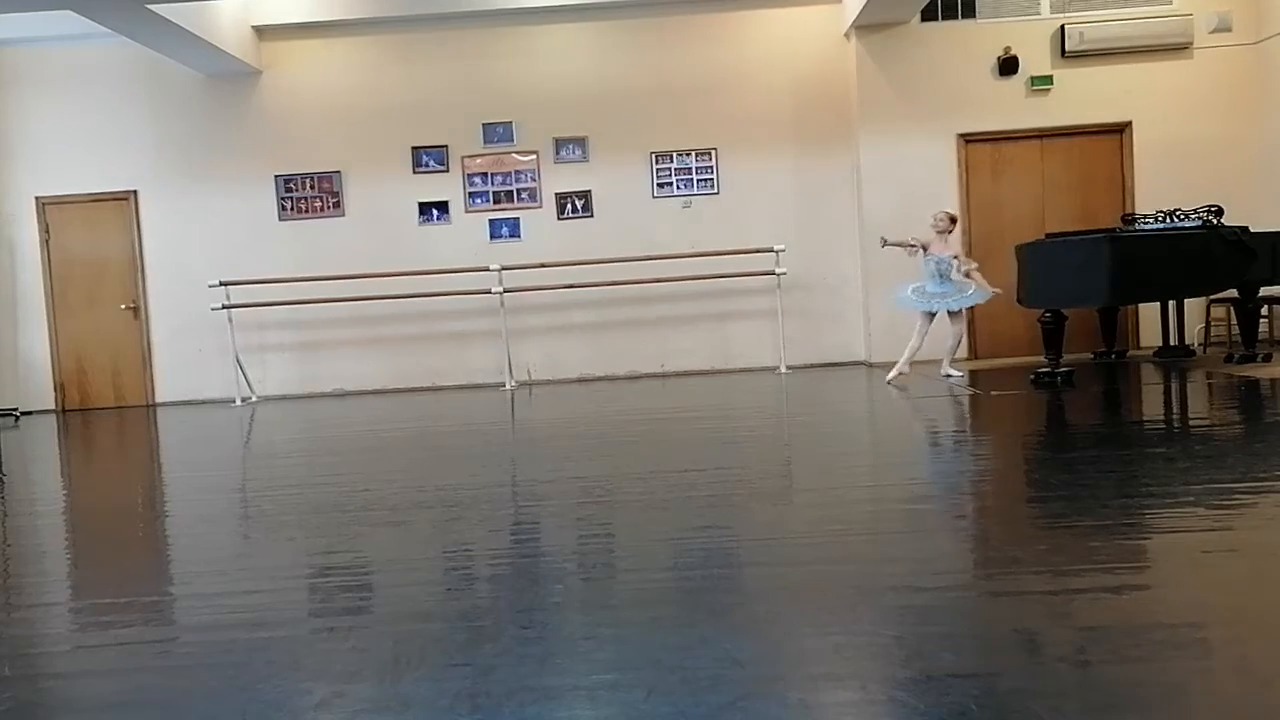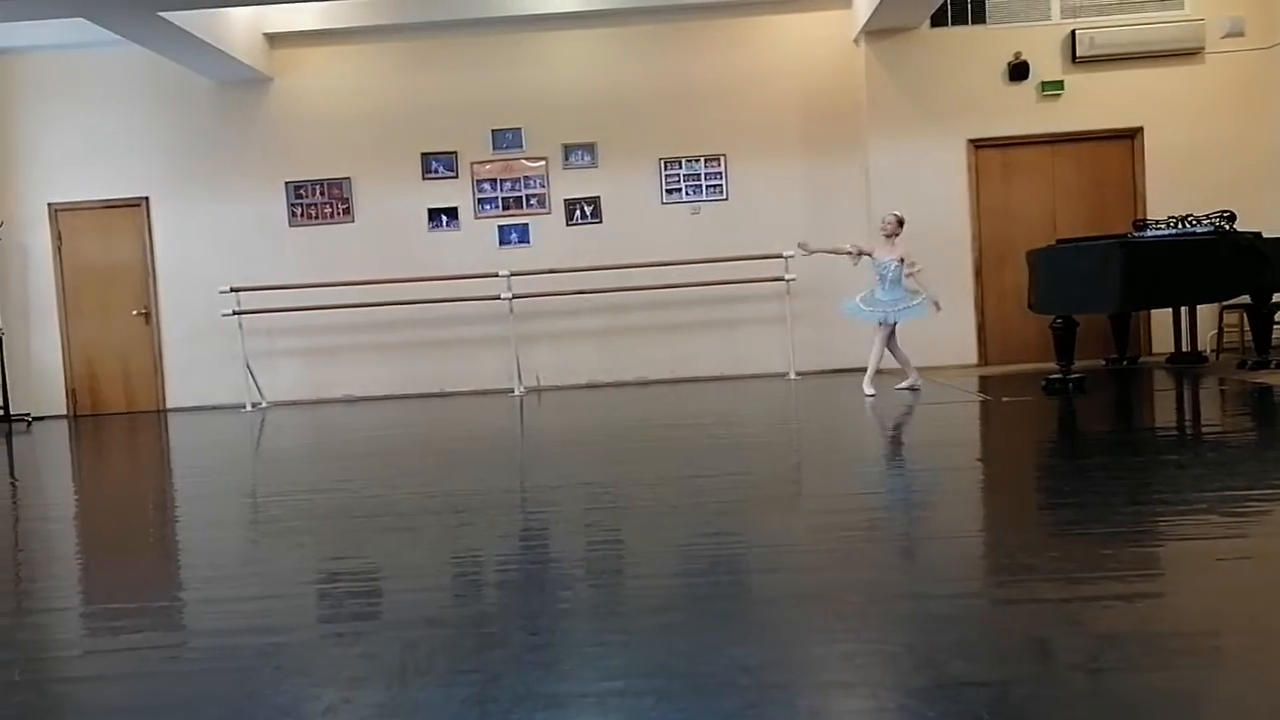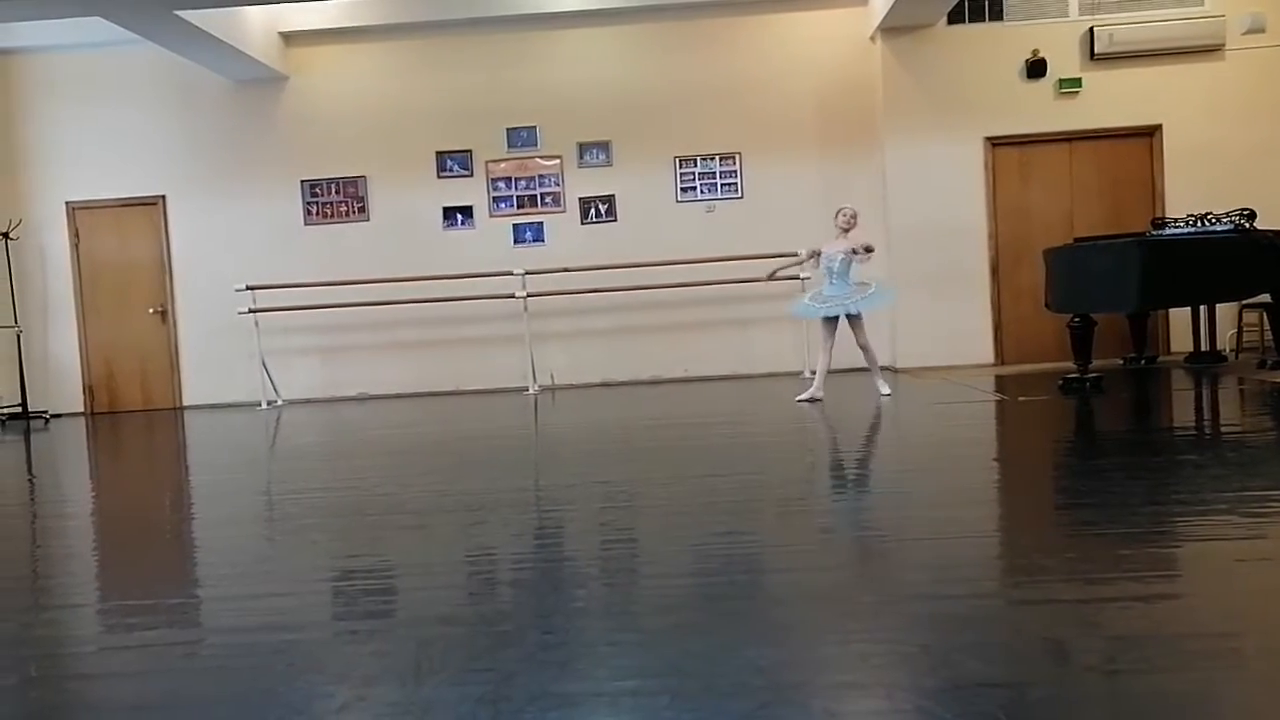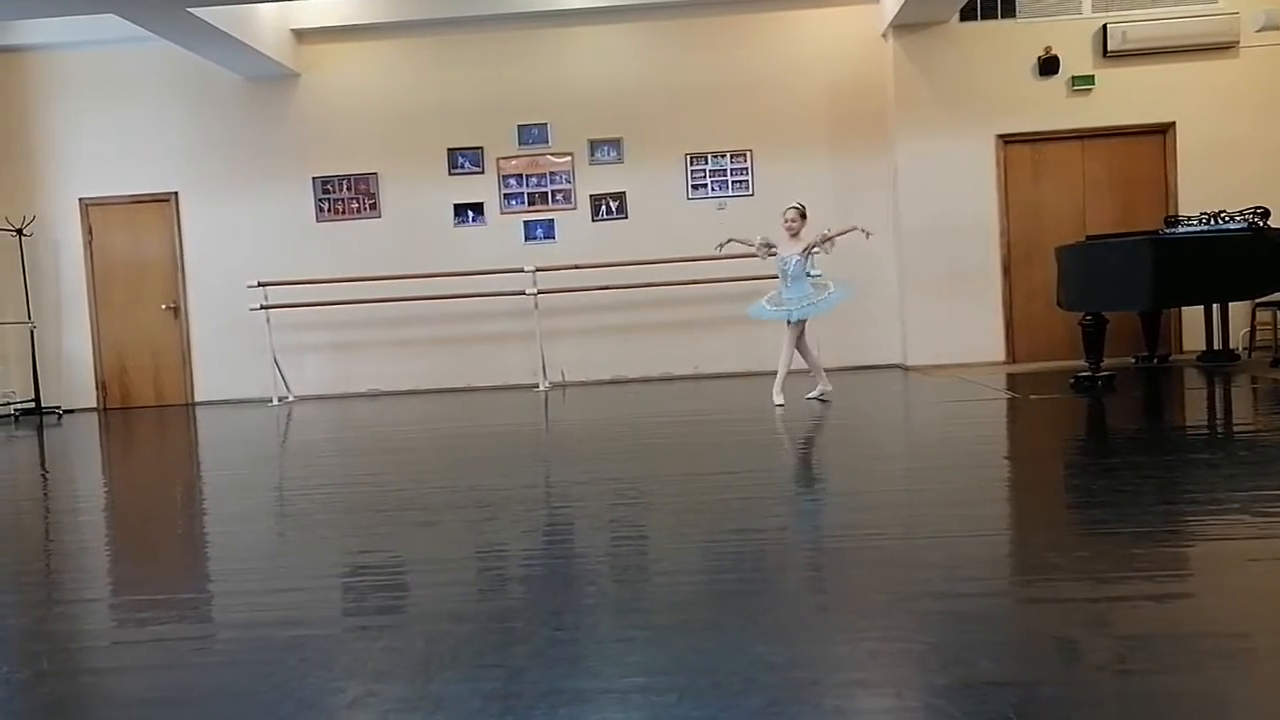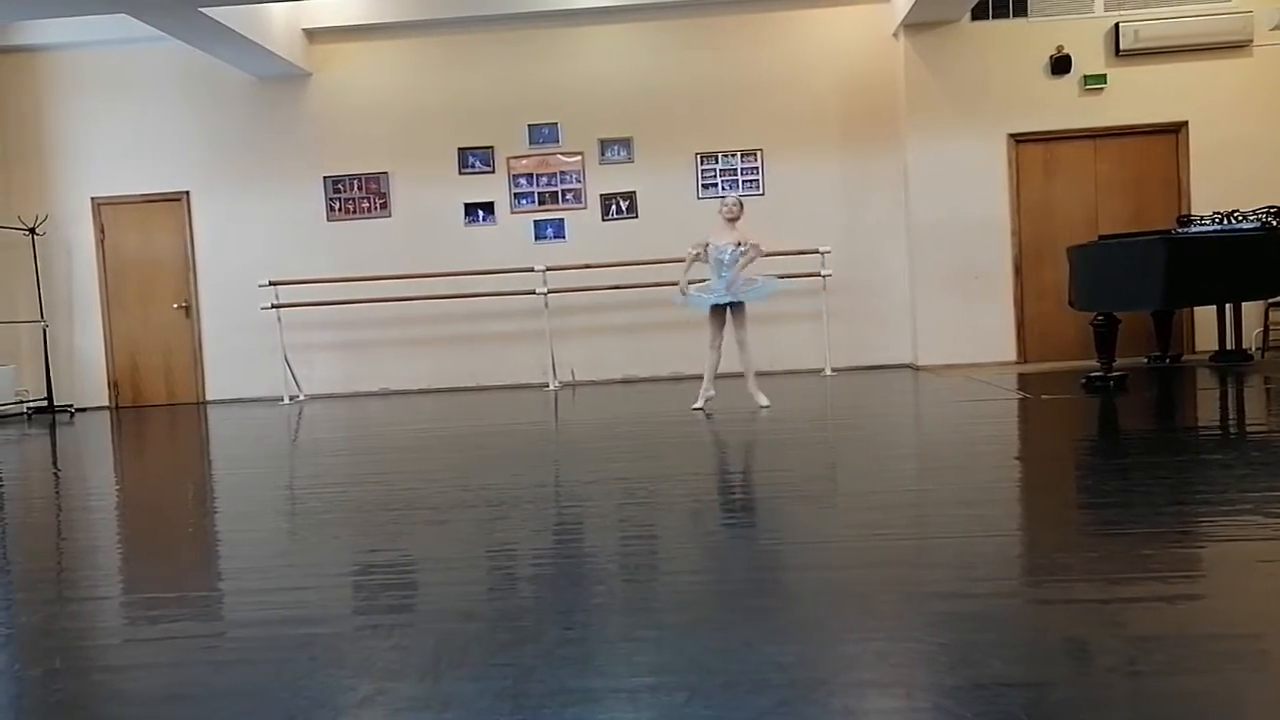
dt=1s
person 1, frame 1
left shoulder: (954, 250)
right shoulder: (927, 245)
left elbow: (972, 271)
right elbow: (908, 243)
left wrist: (989, 289)
right wrist: (888, 243)
left hip: (951, 293)
right hip: (930, 294)
left knee: (958, 331)
right knee: (921, 330)
left ankle: (946, 366)
right ankle: (902, 365)
person 1, frame 2
left shoulder: (901, 253)
right shoulder: (874, 251)
left elbow: (915, 274)
right elbow: (846, 251)
left wrist: (929, 295)
right wrist: (815, 250)
left hip: (895, 301)
right hip: (879, 301)
left knee: (880, 339)
right knee: (890, 341)
left ankle: (868, 381)
right ankle: (913, 376)
person 1, frame 3
left shoulder: (851, 245)
right shoulder: (825, 247)
left elbow: (864, 250)
right elbow: (803, 258)
left wrist: (867, 250)
right wrist: (778, 269)
left hip: (847, 296)
right hip: (828, 297)
left knee: (862, 342)
right knee: (826, 344)
left ankle: (879, 379)
right ankle: (817, 387)
person 1, frame 4
left shoulder: (806, 245)
right shoulder: (779, 245)
left elbow: (829, 236)
right elbow: (754, 243)
left wrist: (857, 228)
right wrist: (730, 239)
left hip: (803, 298)
right hip: (786, 299)
left knee: (789, 342)
right knee: (799, 343)
left ankle: (778, 389)
right ankle: (824, 384)
person 1, frame 5
left shoulder: (739, 236)
right shoulder: (711, 237)
left elbow: (755, 252)
right elbow: (693, 256)
left wrist: (738, 269)
right wrist: (683, 278)
left hip: (734, 290)
right hip: (715, 290)
left knee: (740, 339)
right knee: (714, 342)
left ankle: (753, 388)
right ankle: (706, 390)
